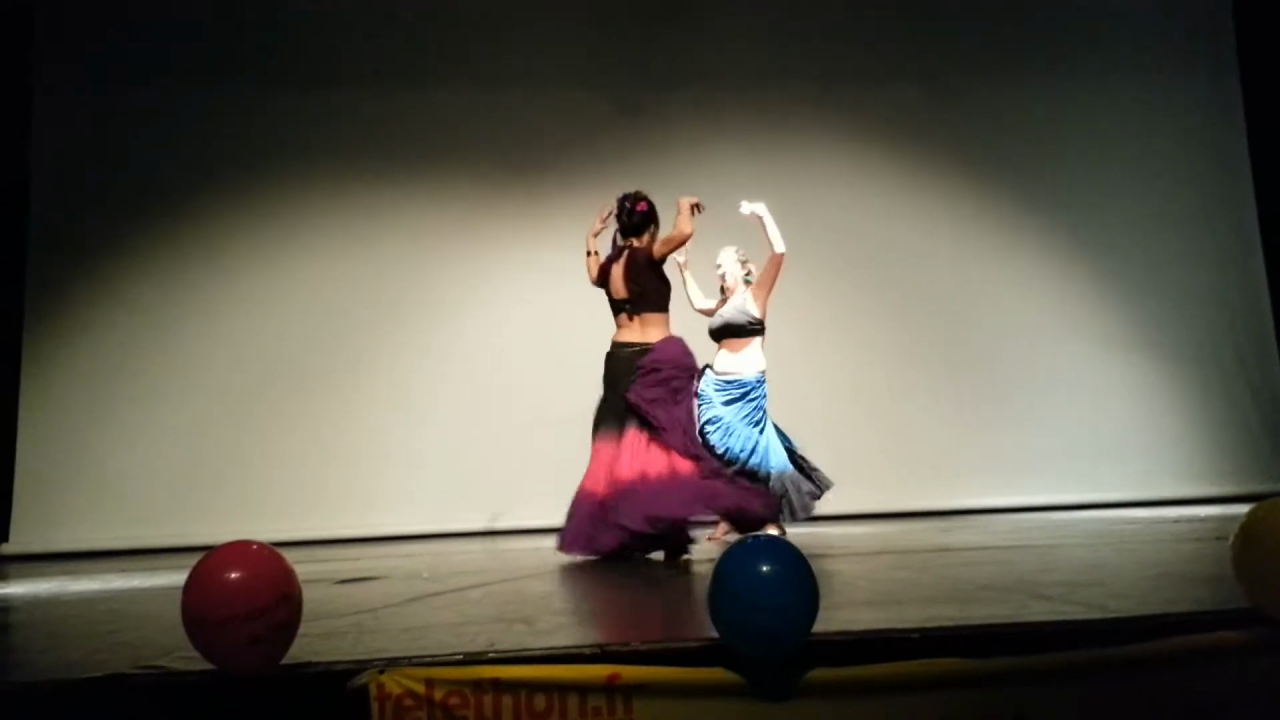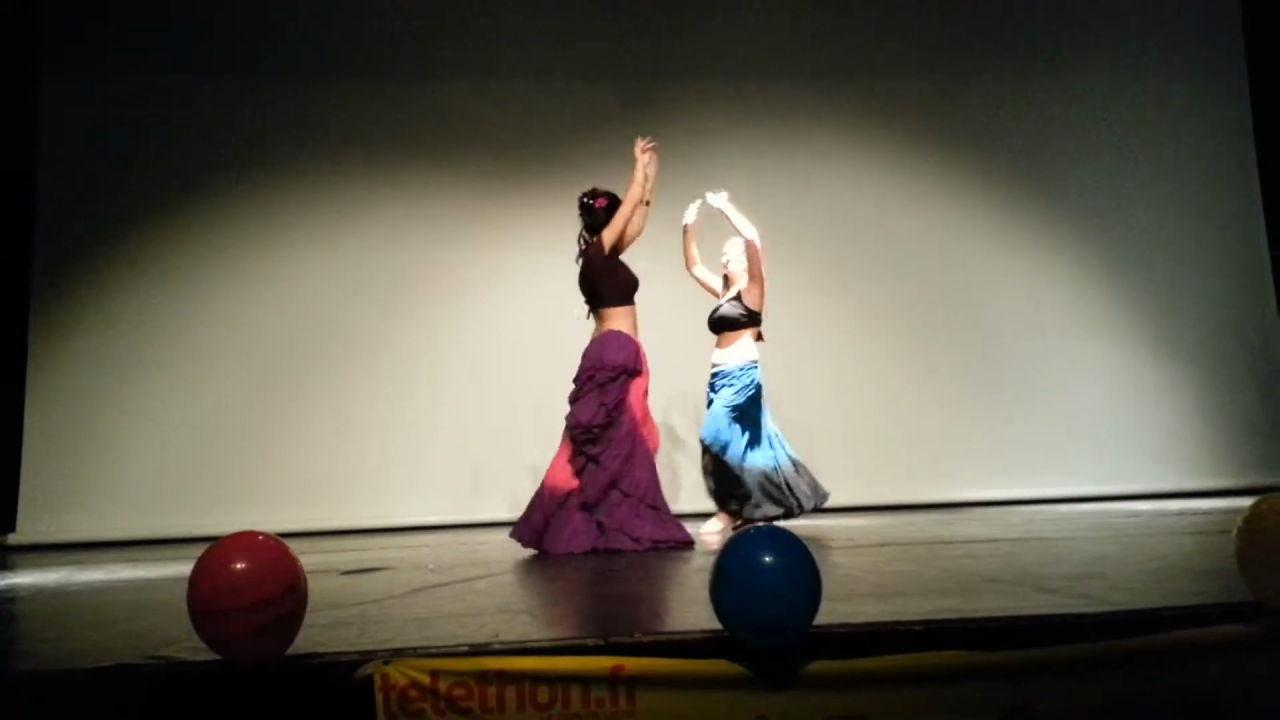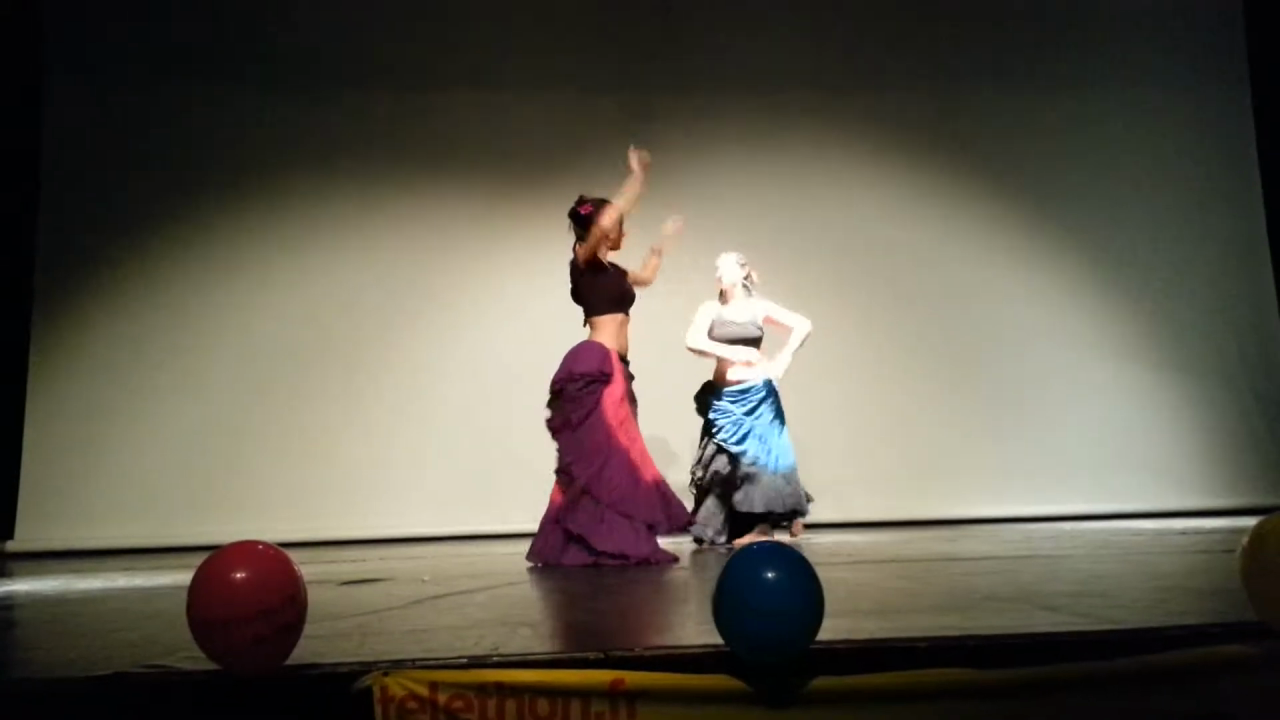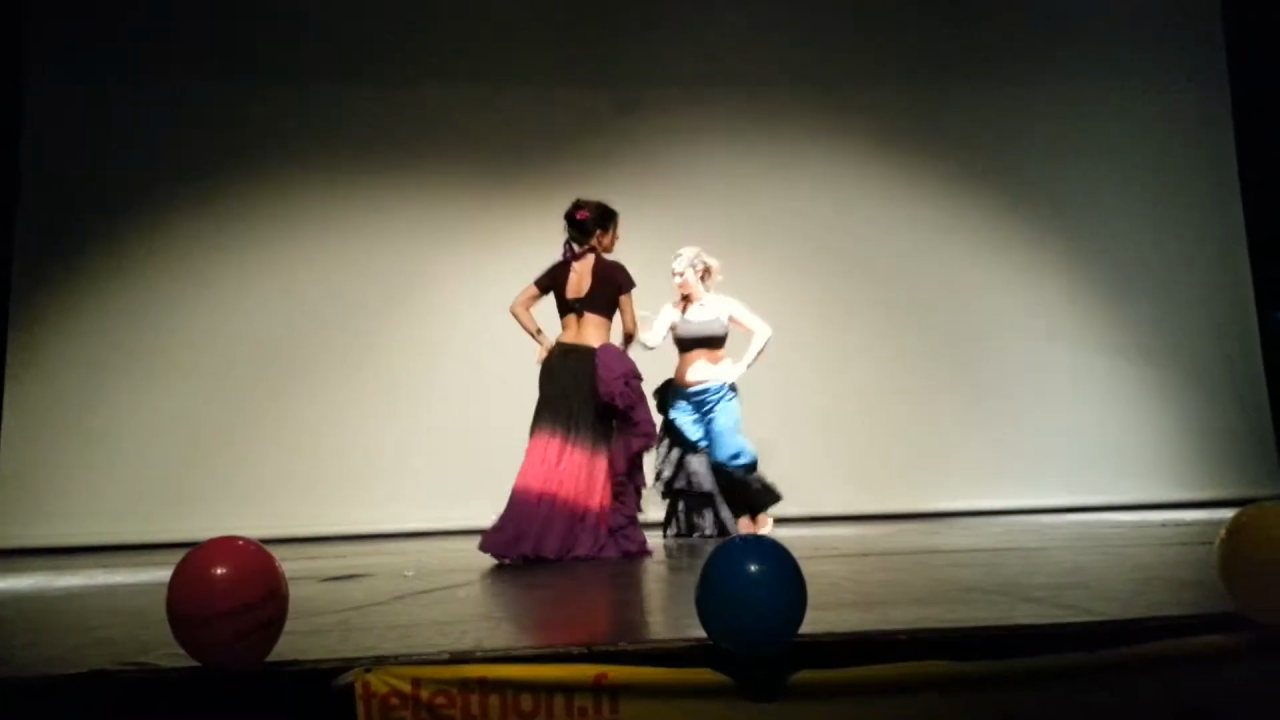
dt=0.7s
person 1, frame 1
left shoulder: (609, 266)
right shoulder: (645, 258)
left elbow: (592, 273)
right elbow: (684, 231)
left wrist: (592, 237)
right wrist: (685, 207)
left hip: (618, 361)
right hip: (657, 361)
left knee: (620, 448)
right knee: (666, 443)
left ankle: (616, 537)
right ankle: (669, 537)
person 1, frame 2
left shoulder: (600, 256)
right shoulder: (598, 253)
left elbow: (635, 224)
right elbow: (630, 203)
left wrist: (648, 177)
right wrist: (639, 164)
left hip: (609, 356)
right hip: (618, 354)
left knee: (607, 446)
right knee: (619, 444)
left ankle: (580, 530)
right ankle: (618, 531)
person 1, frame 3
left shoulder: (608, 270)
right shoulder: (584, 262)
left elbow: (643, 278)
right elbow: (603, 226)
left wrist: (662, 240)
right wrist: (637, 181)
left hip: (610, 367)
right hip: (599, 366)
left knee: (613, 450)
right knee: (600, 450)
left ankle: (594, 538)
right ankle: (602, 541)
person 1, frame 4
left shoulder: (559, 270)
right shoulder: (613, 271)
left elbow: (518, 307)
right elbow: (630, 327)
left wrist: (543, 340)
right wrist: (620, 353)
left hip: (559, 363)
right hip: (596, 364)
left knee: (557, 450)
right knee: (596, 450)
left ankle: (540, 538)
right ankle: (592, 538)
person 2, frame 1
left shoulder: (755, 295)
right shoulder: (722, 304)
left elbow: (778, 253)
right elbow: (698, 302)
left wrist: (763, 214)
right wrist: (683, 267)
left hip: (749, 388)
right hip: (716, 387)
left knee: (755, 449)
right knee: (721, 449)
left ankle: (776, 519)
person 2, frame 2
left shoulder: (753, 287)
right shoulder: (724, 290)
left elbow: (752, 241)
right elbow: (693, 267)
left wrist: (724, 207)
right wrist: (688, 228)
left hip: (741, 376)
right hip: (720, 378)
left knee: (717, 437)
right knee: (742, 444)
left ankle: (731, 510)
right ankle: (751, 510)
person 2, frame 3
left shoulder: (759, 307)
right shoulder: (710, 309)
left elbow: (803, 325)
right elbow: (691, 341)
left wrist: (782, 359)
right wrist: (730, 352)
left hip: (759, 394)
right hip: (723, 398)
left knee: (764, 454)
right knee: (727, 460)
left ankle: (774, 523)
person 2, frame 4
left shoulder: (724, 305)
right shoulder: (672, 310)
left elbow: (764, 331)
right elbow: (652, 340)
left wrist: (741, 366)
right wrist: (637, 334)
left hip: (718, 393)
right hip: (684, 398)
left knee: (726, 454)
left ankle: (757, 510)
